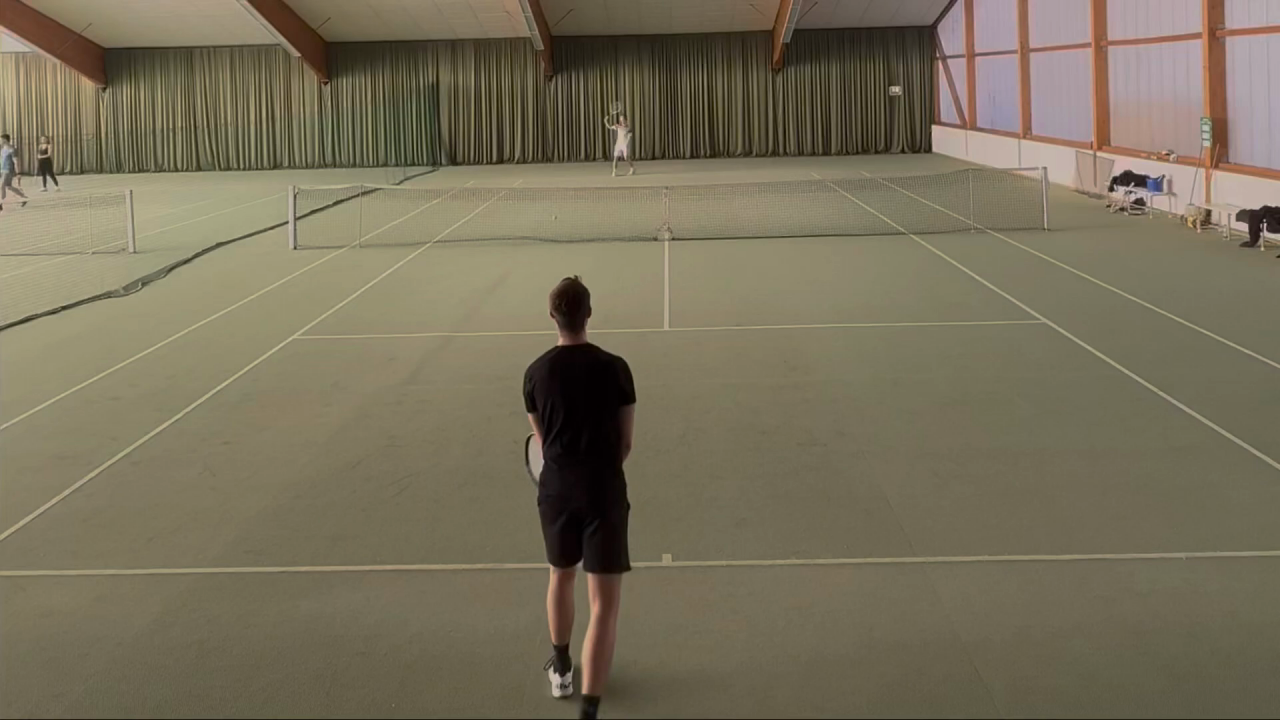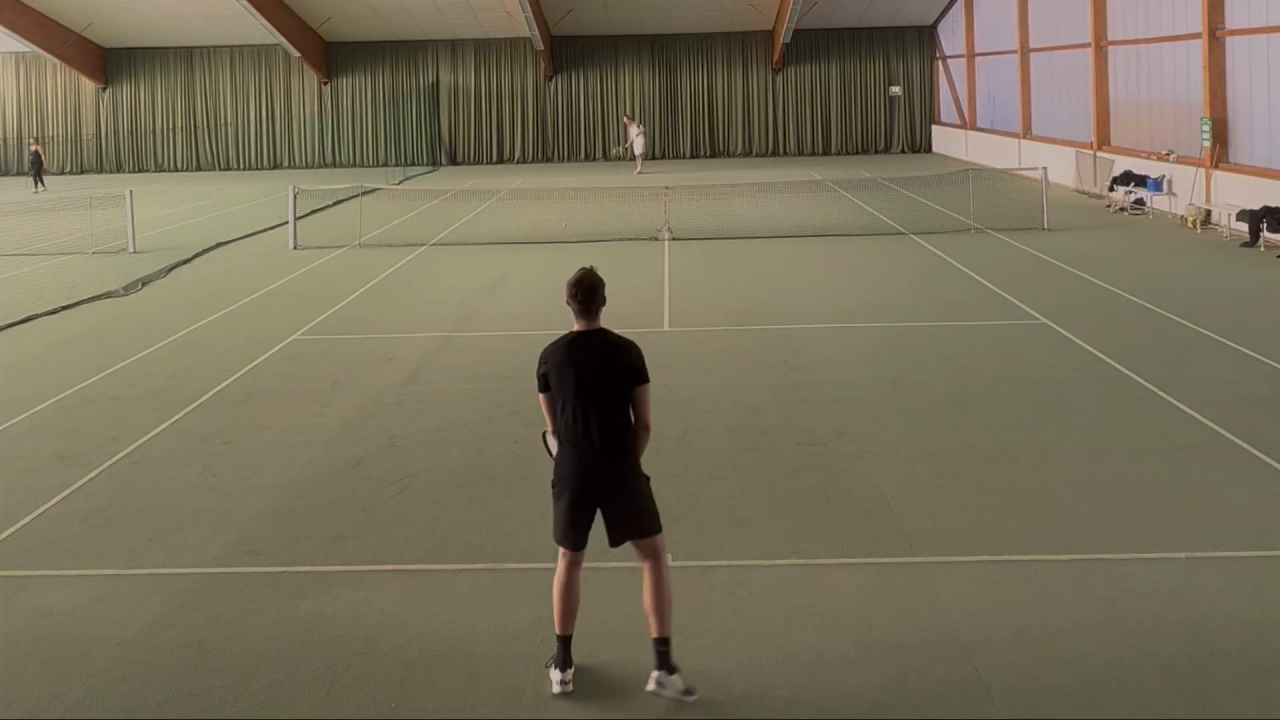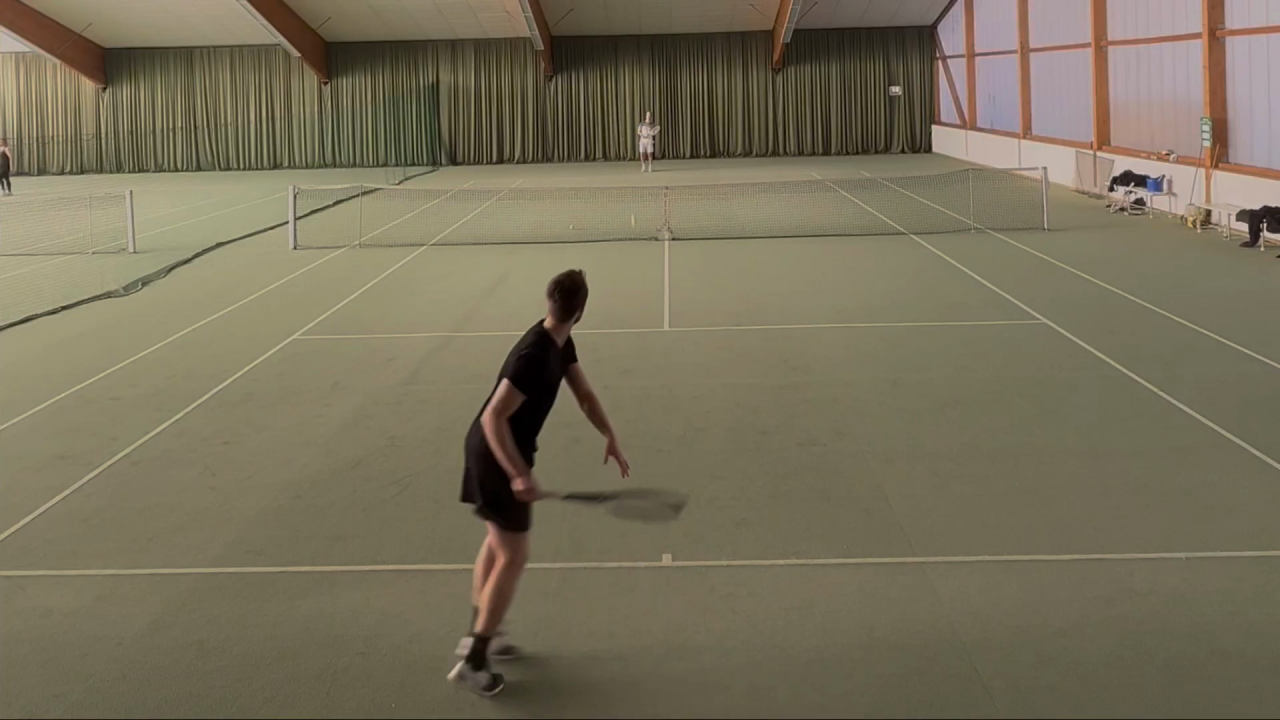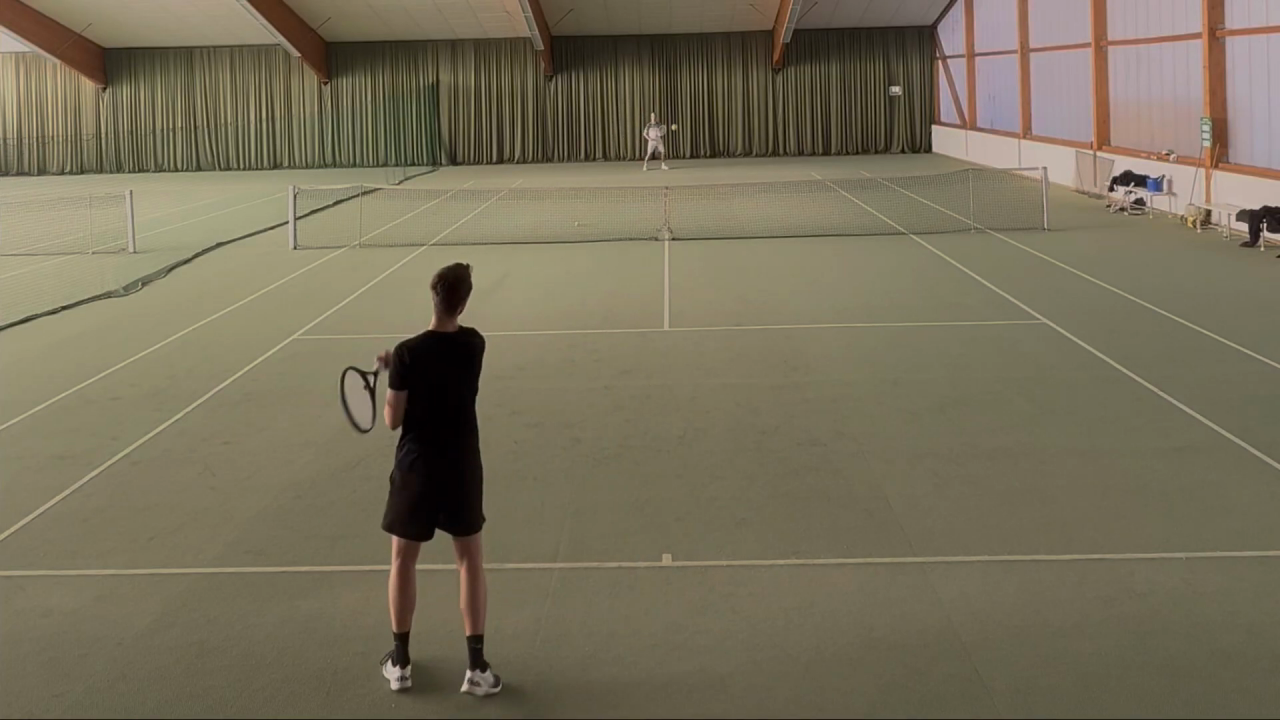
dt=1s
person 1, frame 1
left shoulder: (536, 372)
right shoulder: (615, 368)
left elbow: (542, 441)
right elbow: (625, 442)
left hip: (556, 492)
right hip: (604, 493)
left knee: (561, 575)
right knee: (605, 605)
left ankle: (561, 667)
person 1, frame 2
left shoulder: (550, 356)
right shoulder: (627, 352)
left elbow: (553, 427)
right elbow: (644, 425)
left hip: (571, 475)
right hip: (621, 474)
left knee: (569, 563)
right knee: (654, 560)
left ankle: (562, 663)
right ankle: (664, 667)
person 1, frame 3
left shoulder: (561, 342)
right shoulder: (533, 356)
left elbow: (583, 392)
right elbow: (493, 419)
left wrist: (611, 438)
right wrist: (520, 476)
left hip: (487, 449)
right hip: (497, 456)
left knee: (498, 539)
right knee: (513, 555)
left ankle: (480, 636)
right ankle: (471, 662)
person 1, frame 4
left shoulder: (407, 354)
right shoulder: (474, 343)
left elbow: (393, 419)
left hip: (416, 466)
right hip: (463, 465)
left knee: (403, 560)
right knee: (471, 559)
left ankle: (400, 661)
right ankle: (477, 665)
